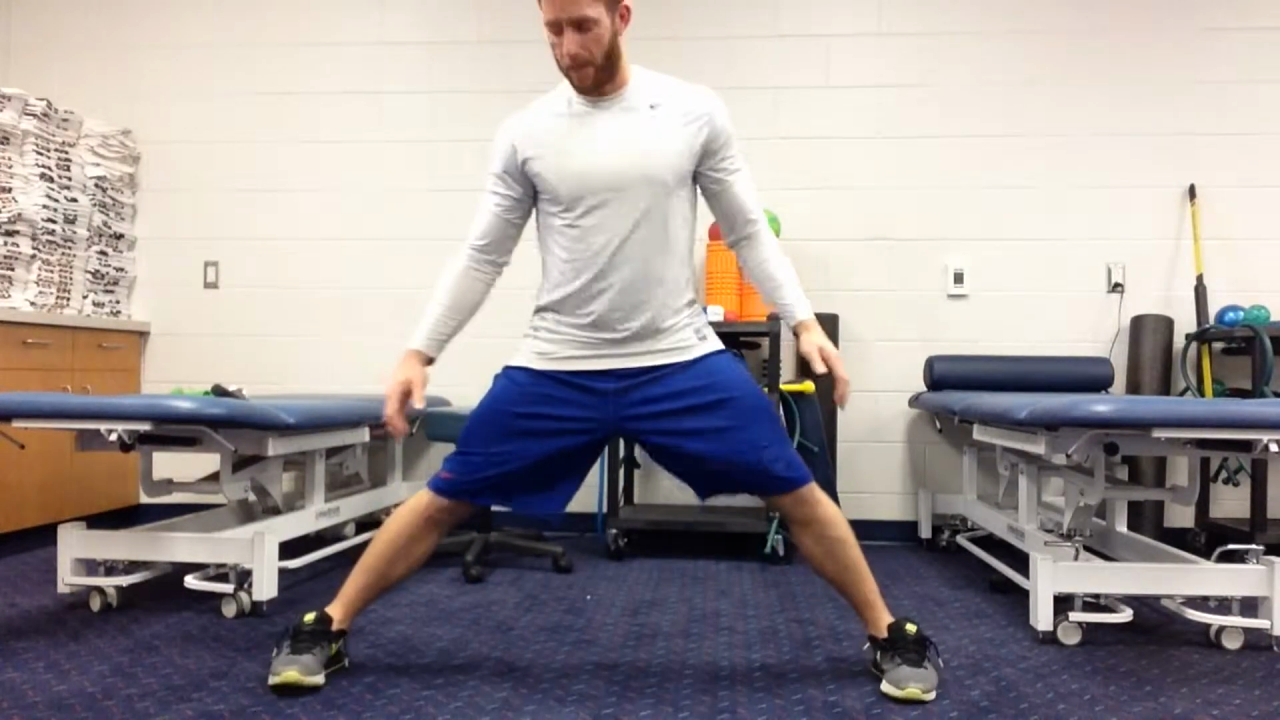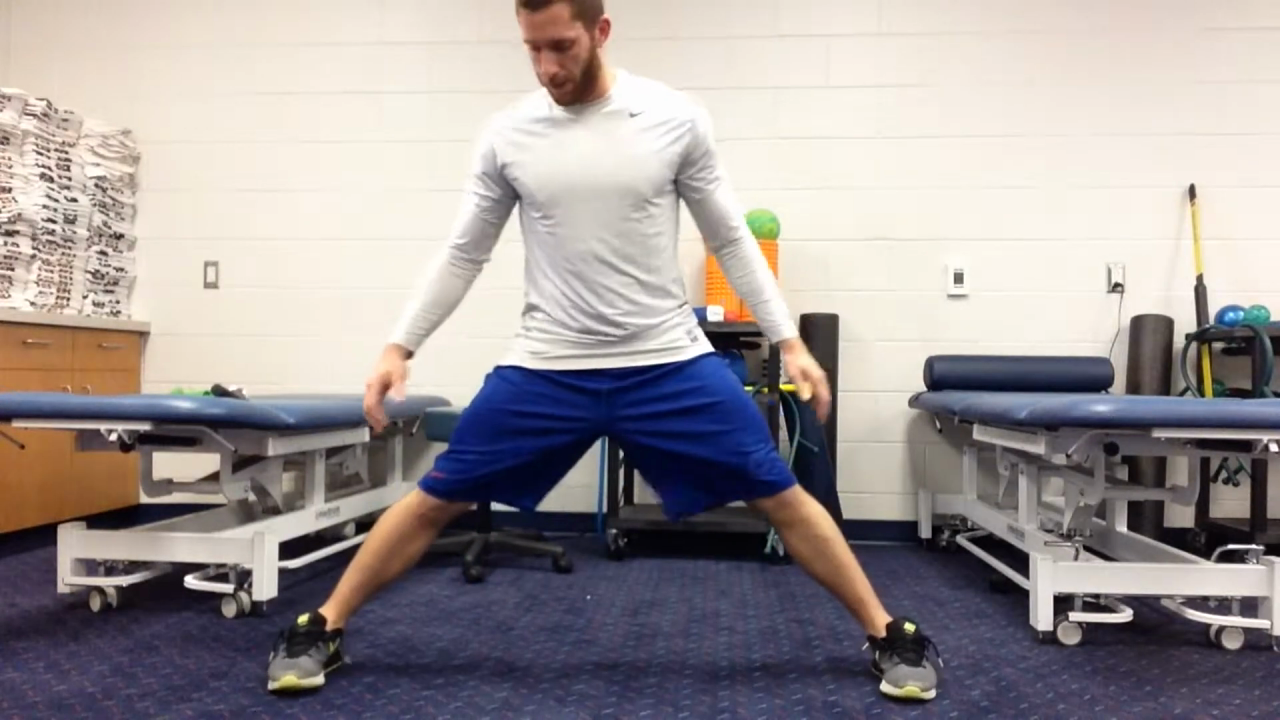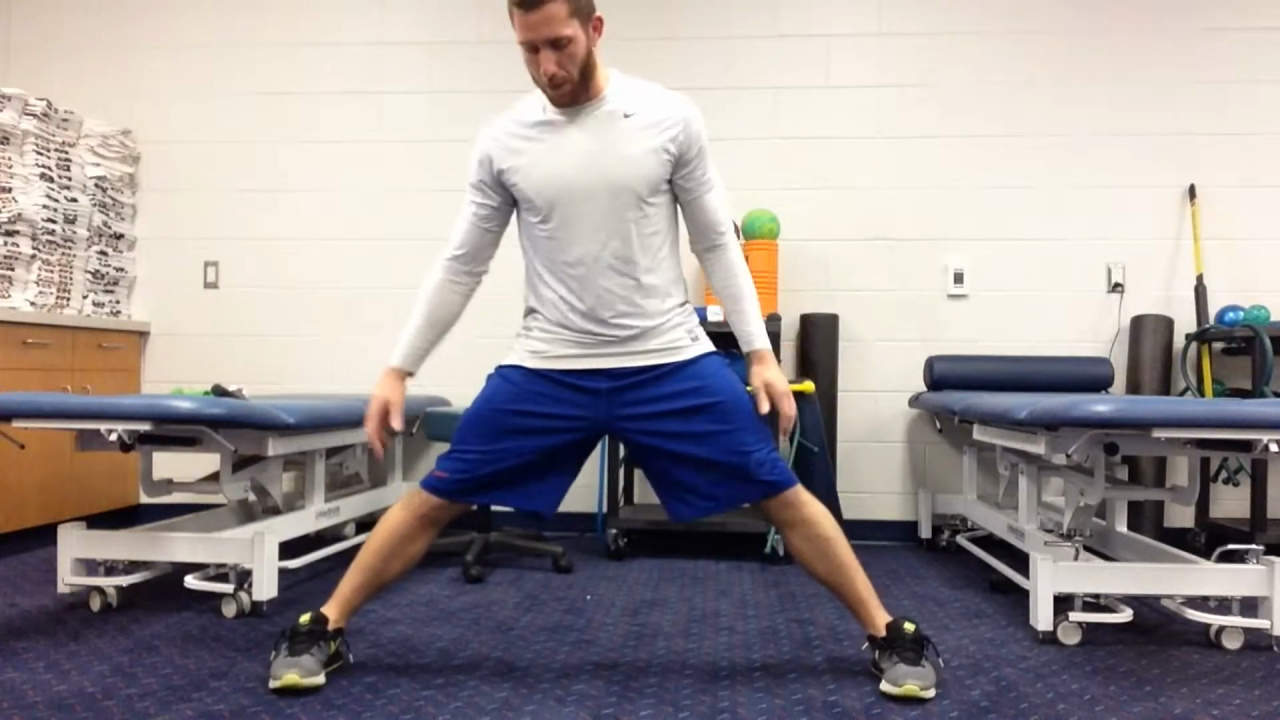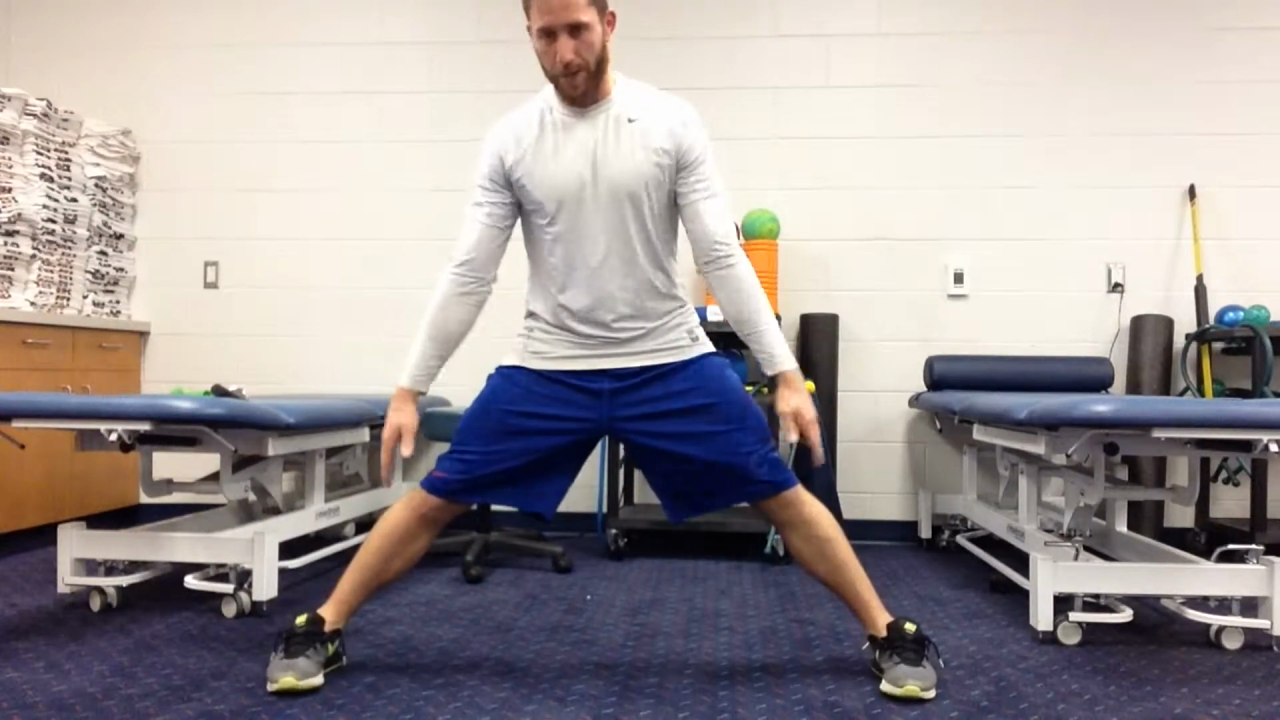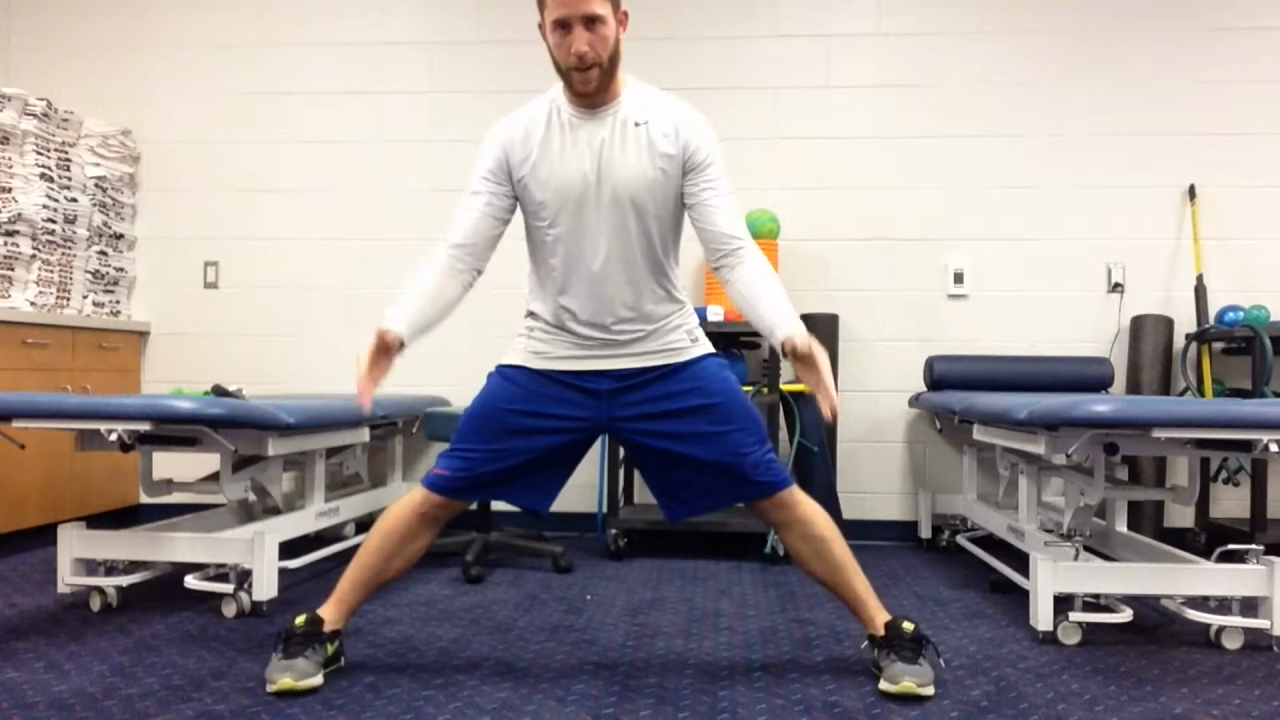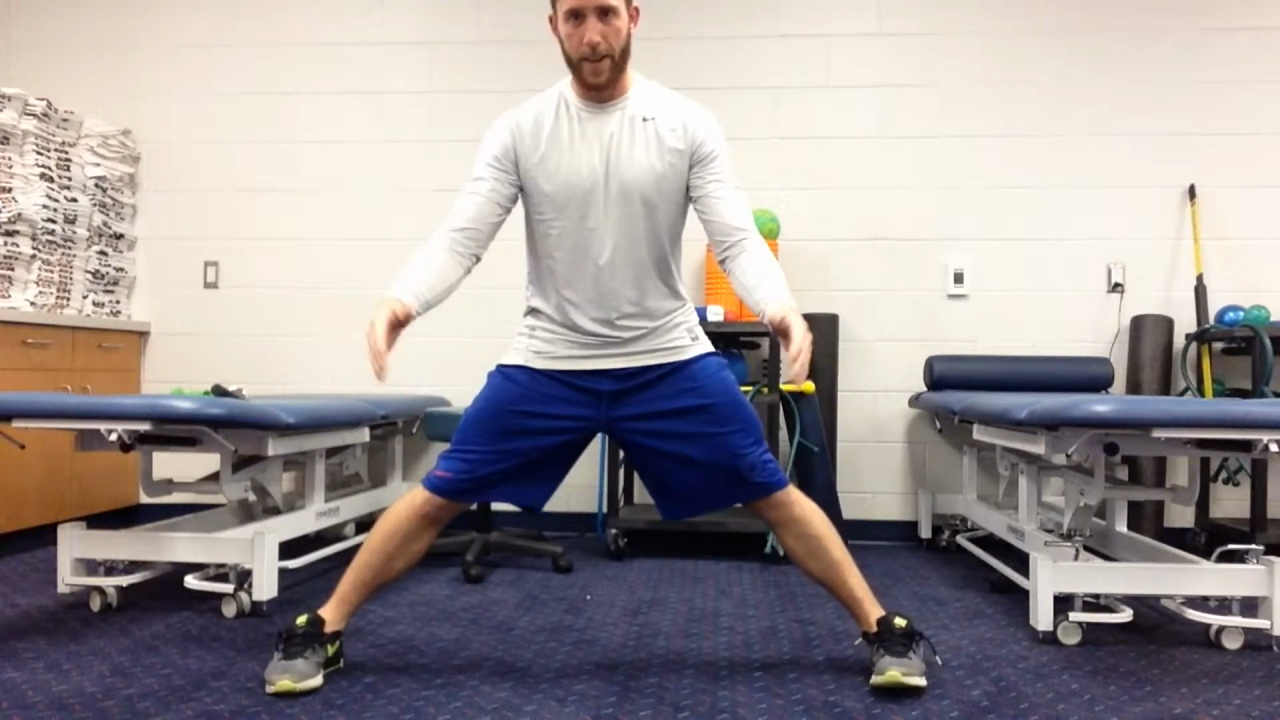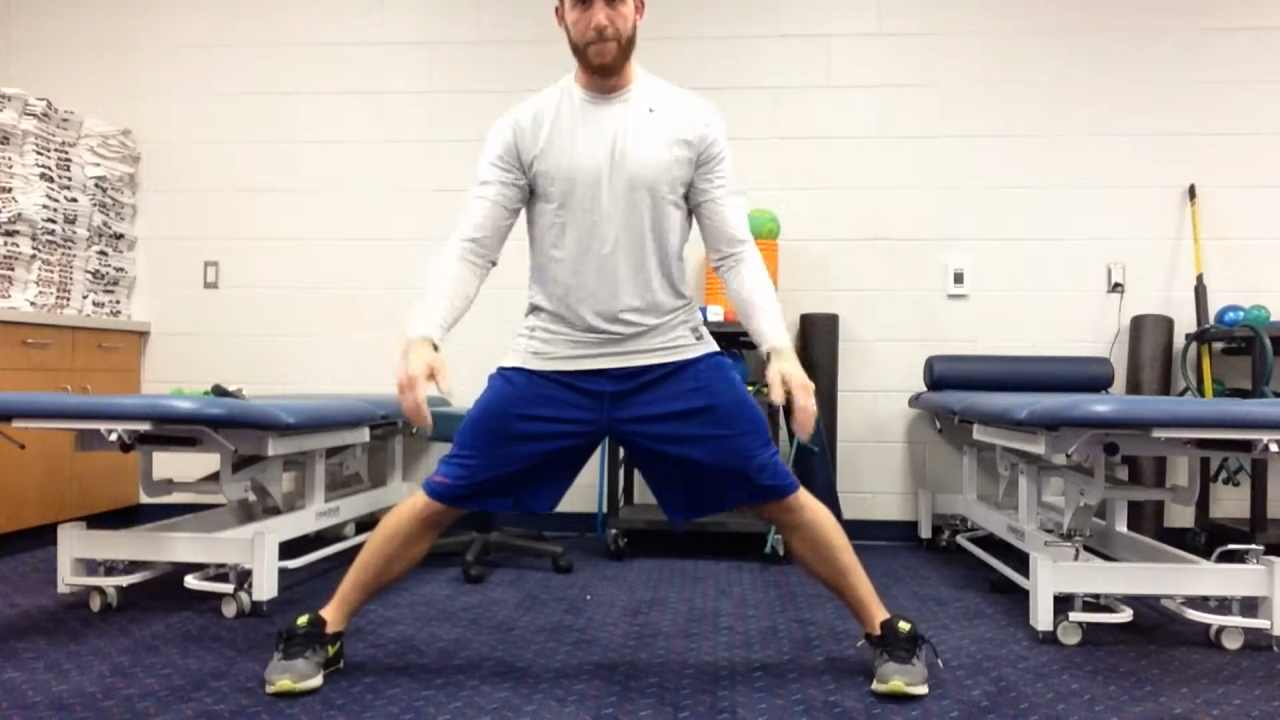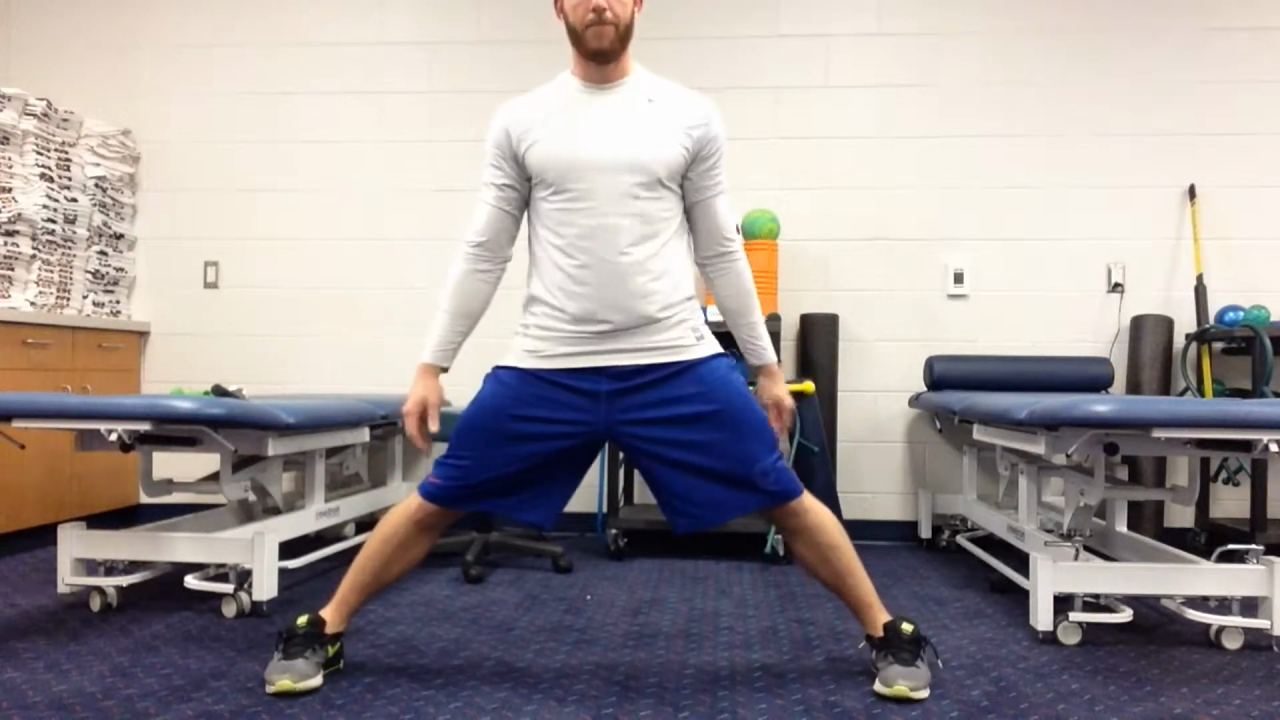
dt=0.2s
person 1, frame 1
left shoulder: (695, 111)
right shoulder: (526, 132)
left elbow: (748, 231)
right elbow: (483, 256)
left wrist: (804, 321)
right wrist: (420, 352)
left hip: (679, 361)
right hip: (556, 369)
left knee: (795, 492)
right knee: (446, 499)
left ankle: (891, 637)
right ankle: (326, 629)
person 1, frame 2
left shoulder: (676, 119)
right shoulder: (507, 135)
left elbow: (729, 239)
right elbow: (464, 254)
left wrist: (787, 338)
right wrist: (400, 346)
left hip: (668, 363)
right hip: (546, 369)
left knee: (779, 494)
right knee: (437, 498)
left ankle: (888, 636)
right ankle: (320, 630)
person 1, frame 3
left shoulder: (670, 118)
right shoulder: (503, 141)
left elbow: (715, 244)
right elbow: (462, 265)
left wrist: (760, 353)
right wrist: (398, 367)
left hip: (670, 362)
right hip: (547, 371)
left knee: (780, 494)
right knee: (435, 498)
left ankle: (888, 635)
right ankle: (322, 629)
person 1, frame 4
left shoulder: (672, 123)
right shoulder: (509, 140)
left elbow: (721, 258)
right elbow: (470, 274)
left wrist: (784, 371)
right wrist: (410, 389)
left hip: (670, 364)
right hip: (548, 370)
left knee: (781, 494)
right knee: (435, 498)
left ankle: (890, 636)
right ankle: (320, 631)
person 1, frame 5
left shoulder: (680, 128)
right shoulder: (514, 138)
left elbow: (732, 251)
right elbow: (461, 255)
left wrist: (790, 333)
right wrist: (396, 329)
left hip: (669, 363)
right hip: (548, 367)
left knee: (777, 495)
right knee: (439, 495)
left ankle: (888, 635)
right ankle: (320, 631)
person 1, frame 6
left shoulder: (688, 126)
right shoulder: (520, 131)
left elbow: (737, 241)
right elbow: (461, 239)
left wrist: (781, 310)
right wrist: (403, 301)
left hip: (669, 363)
right hip: (548, 367)
left knee: (771, 495)
right knee: (440, 496)
left ankle: (883, 630)
right ankle: (321, 630)
person 1, frame 7
left shoulder: (692, 121)
right shoulder: (524, 127)
left elbow: (734, 252)
right elbow: (472, 248)
left wrist: (779, 348)
right wrist: (424, 336)
left hip: (675, 365)
right hip: (549, 369)
left knee: (781, 498)
right knee: (440, 502)
left ankle: (887, 634)
right ankle: (322, 630)
person 1, frame 8
left shoulder: (690, 115)
right shoulder: (520, 120)
left elbow: (721, 252)
right elbow: (484, 255)
left wrist: (766, 364)
right wrist: (432, 362)
left hip: (676, 365)
right hip: (546, 370)
left knee: (783, 500)
right knee: (436, 503)
left ankle: (888, 635)
right ankle: (322, 631)
